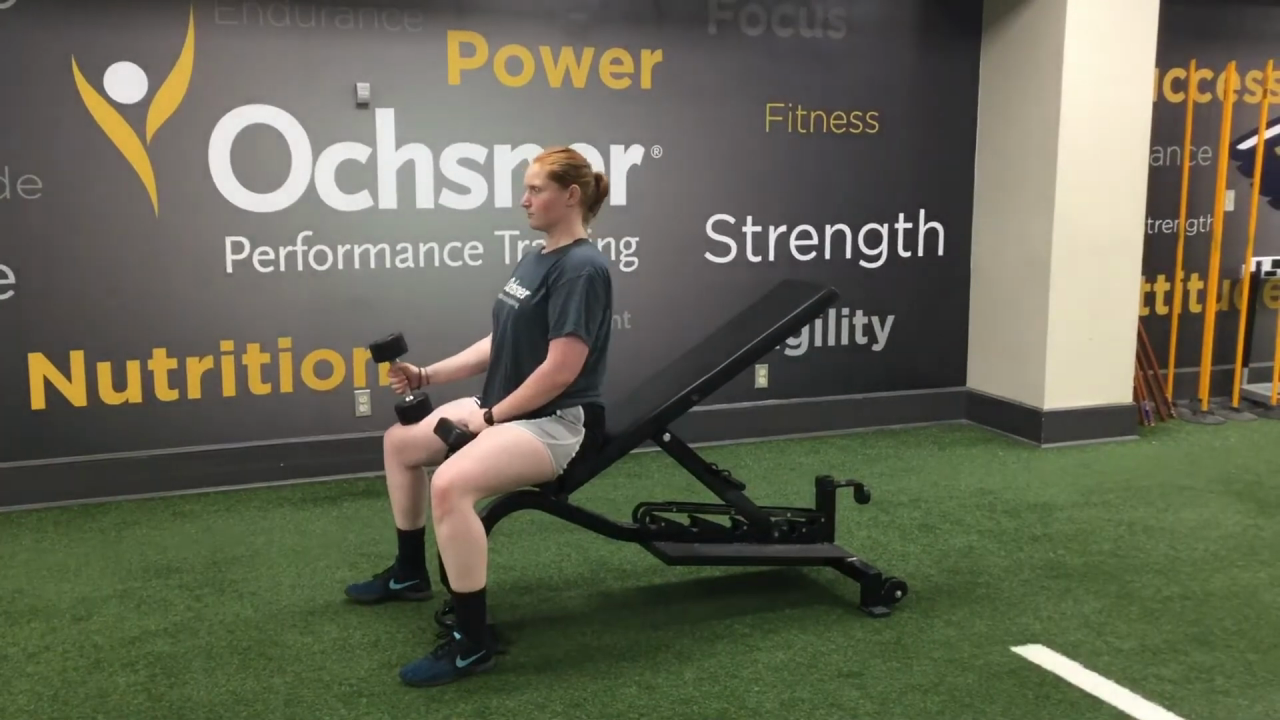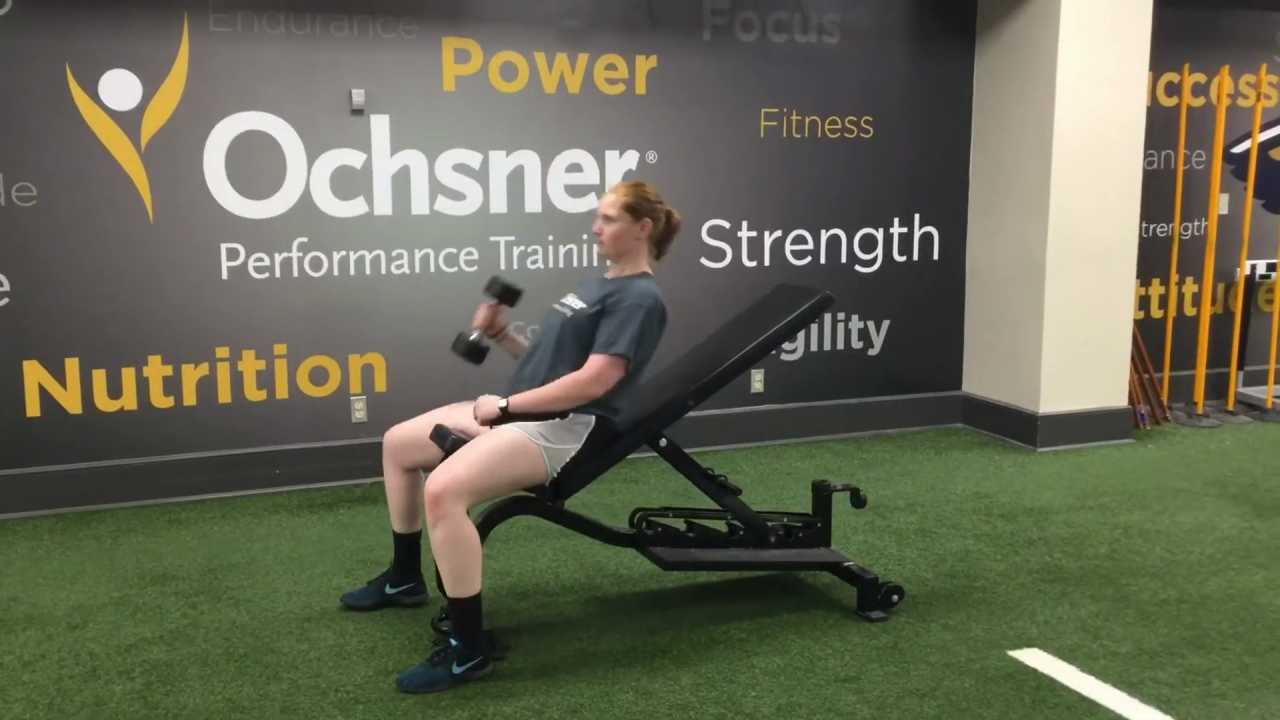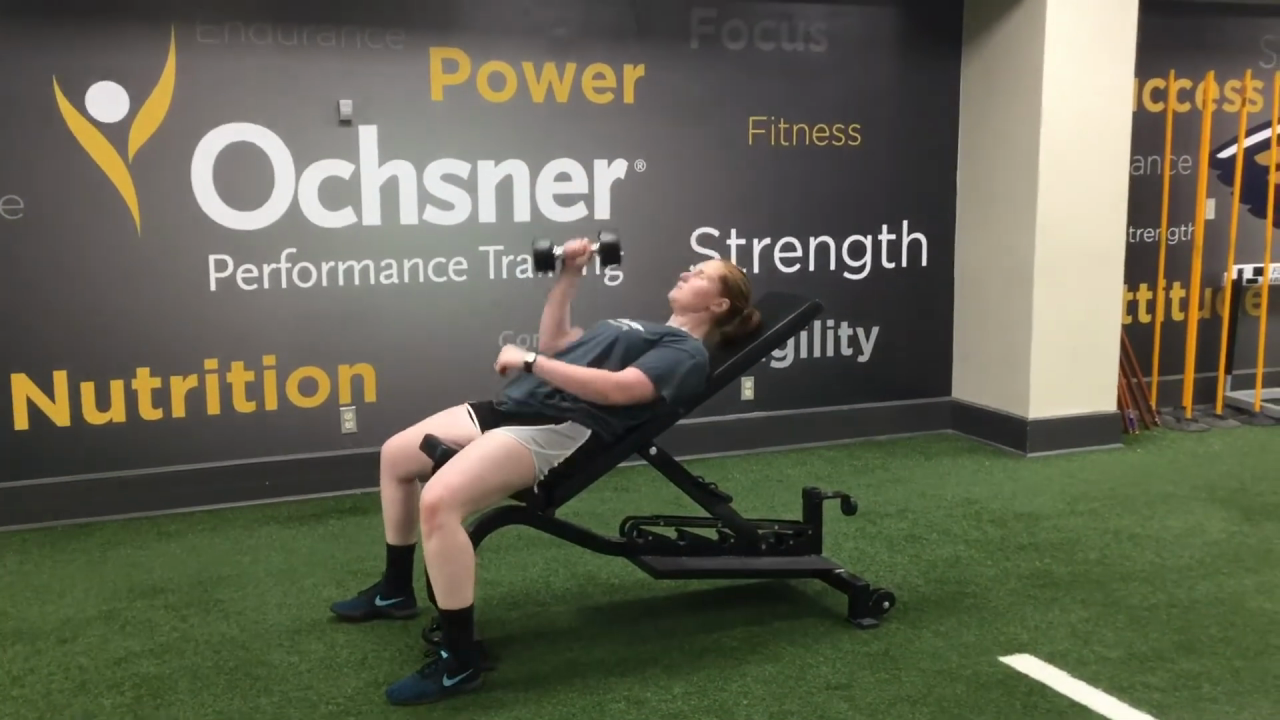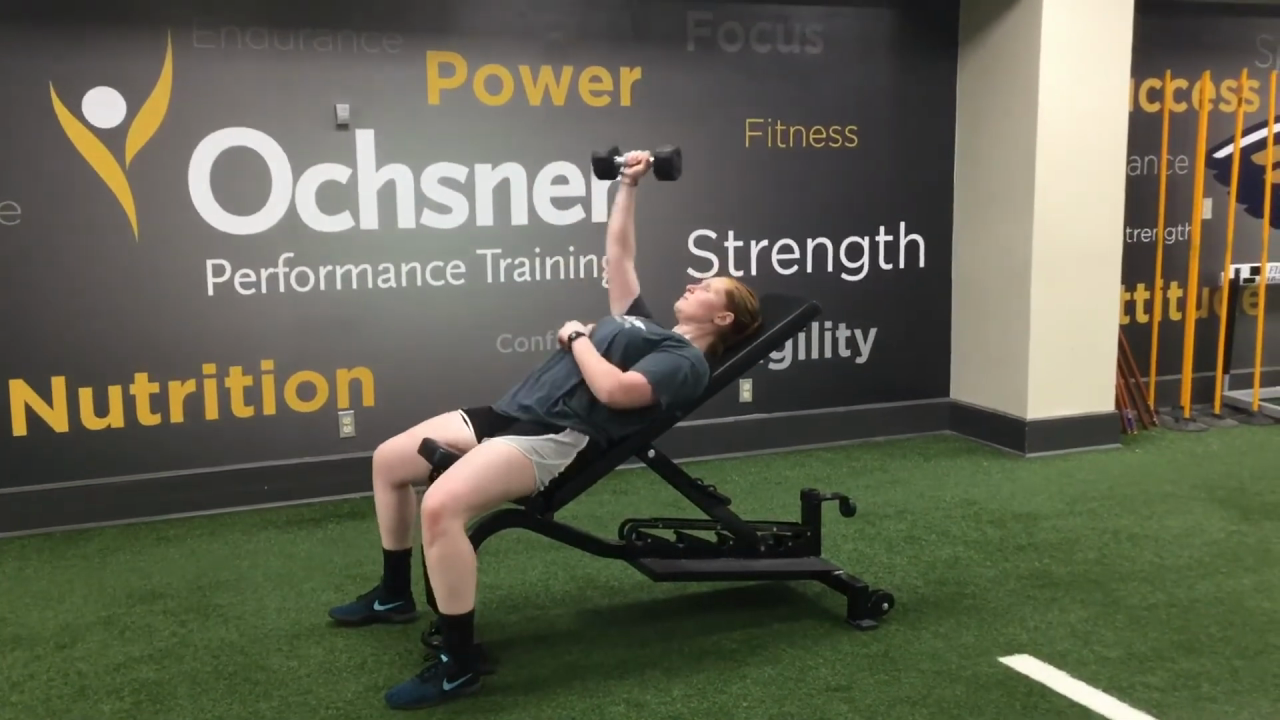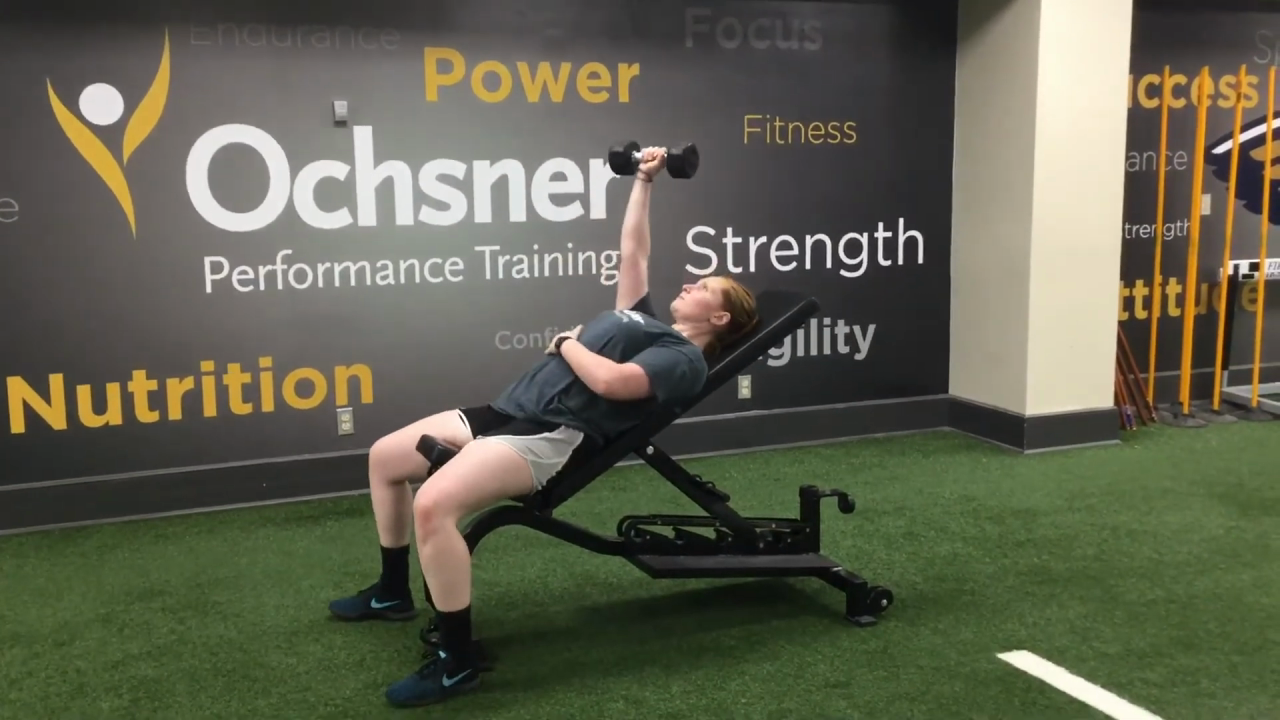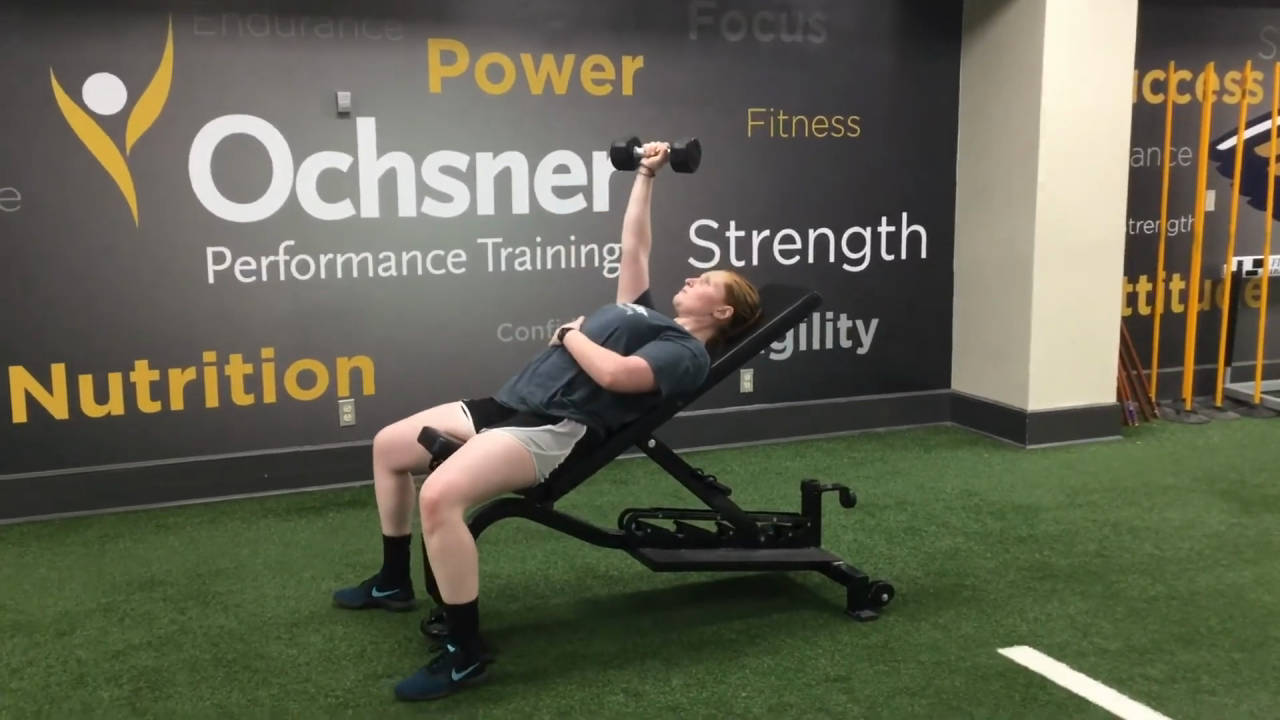
dt=0.5s
person 1, frame 1
left shoulder: (582, 267)
right shoulder: (533, 260)
left elbow: (562, 369)
right elbow: (498, 346)
left wrist: (492, 416)
right wrist: (426, 375)
left hip: (558, 420)
right hip: (505, 406)
left knee: (450, 484)
right knee: (399, 441)
left ankle: (472, 643)
right ankle: (409, 572)
person 1, frame 2
left shoulder: (640, 299)
right shoulder: (600, 285)
left elbow: (592, 381)
left wrist: (504, 408)
right wrist: (501, 334)
left hip: (566, 427)
right hip: (520, 409)
left knee: (444, 491)
right knee: (398, 444)
left ankle: (469, 649)
right ankle: (405, 577)
person 1, frame 3
left shoulder: (687, 357)
right shoulder: (646, 330)
left elbow: (614, 389)
right elbow: (553, 338)
left wrist: (529, 361)
right wrist: (568, 274)
left hip: (557, 430)
right hip: (514, 408)
left knee: (439, 503)
right knee: (395, 457)
left ankle: (458, 661)
right ankle: (396, 591)
person 1, frame 4
left shoulder: (686, 362)
right shoulder: (643, 324)
left elbow: (614, 390)
right elbow: (618, 253)
left wrist: (578, 338)
right wrist: (628, 184)
left hip: (554, 436)
right hip: (511, 412)
left knee: (441, 507)
right knee: (387, 461)
left ankle: (458, 664)
right ankle: (394, 594)
person 1, frame 5
left shoulder: (684, 359)
right shoulder: (642, 321)
left elbow: (608, 380)
right elbow: (632, 251)
left wrist: (567, 342)
right wrist: (644, 179)
left hip: (552, 435)
right hip: (507, 412)
left knee: (433, 505)
right knee: (383, 458)
left ankle: (457, 660)
right ankle: (393, 591)
person 1, frame 6
left shoulder: (686, 352)
right shoulder: (645, 314)
left elbow: (614, 373)
right elbow: (634, 245)
left wrist: (570, 334)
right wrist: (646, 175)
left hip: (554, 427)
right hip: (510, 403)
left knee: (440, 496)
right knee: (387, 447)
left ankle: (464, 652)
right ankle: (394, 580)
